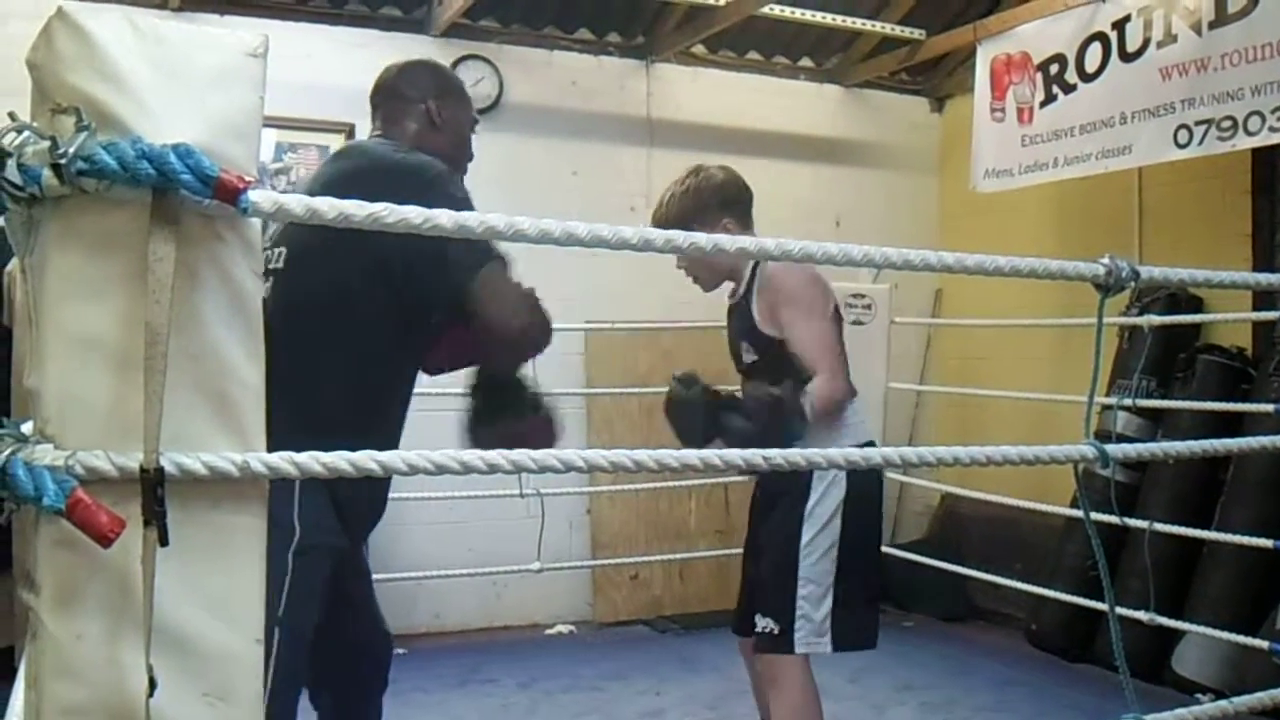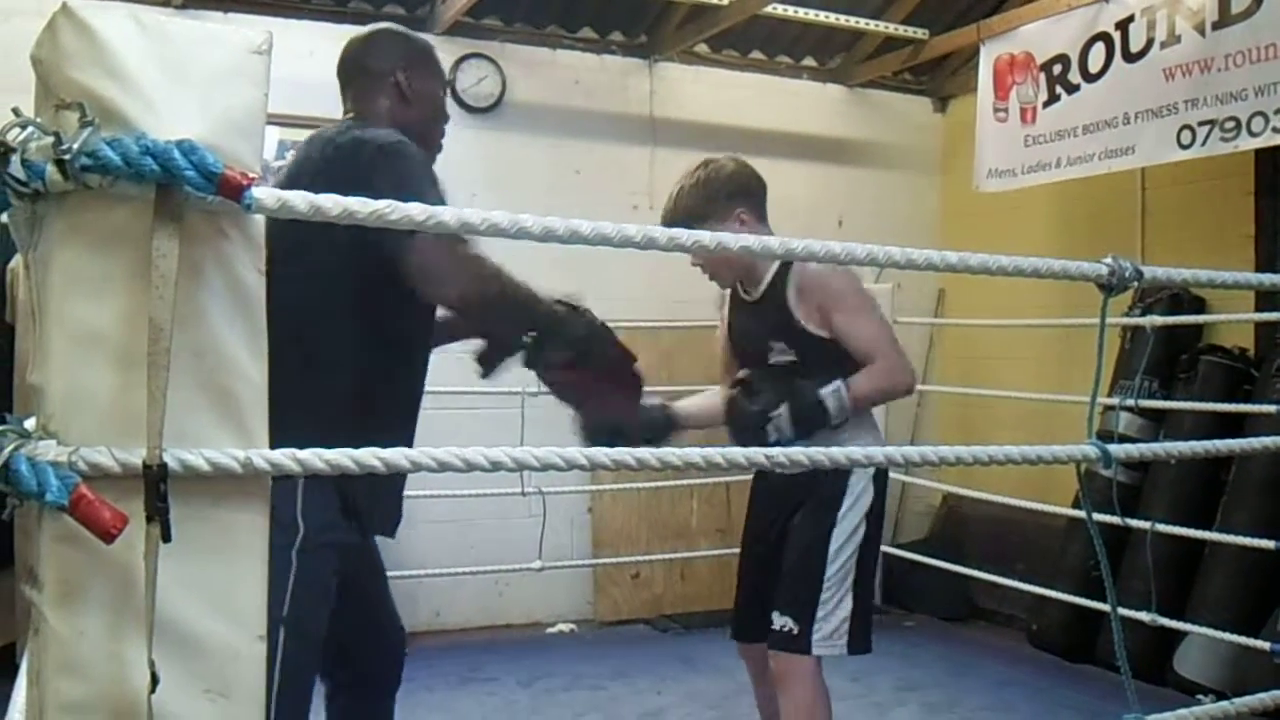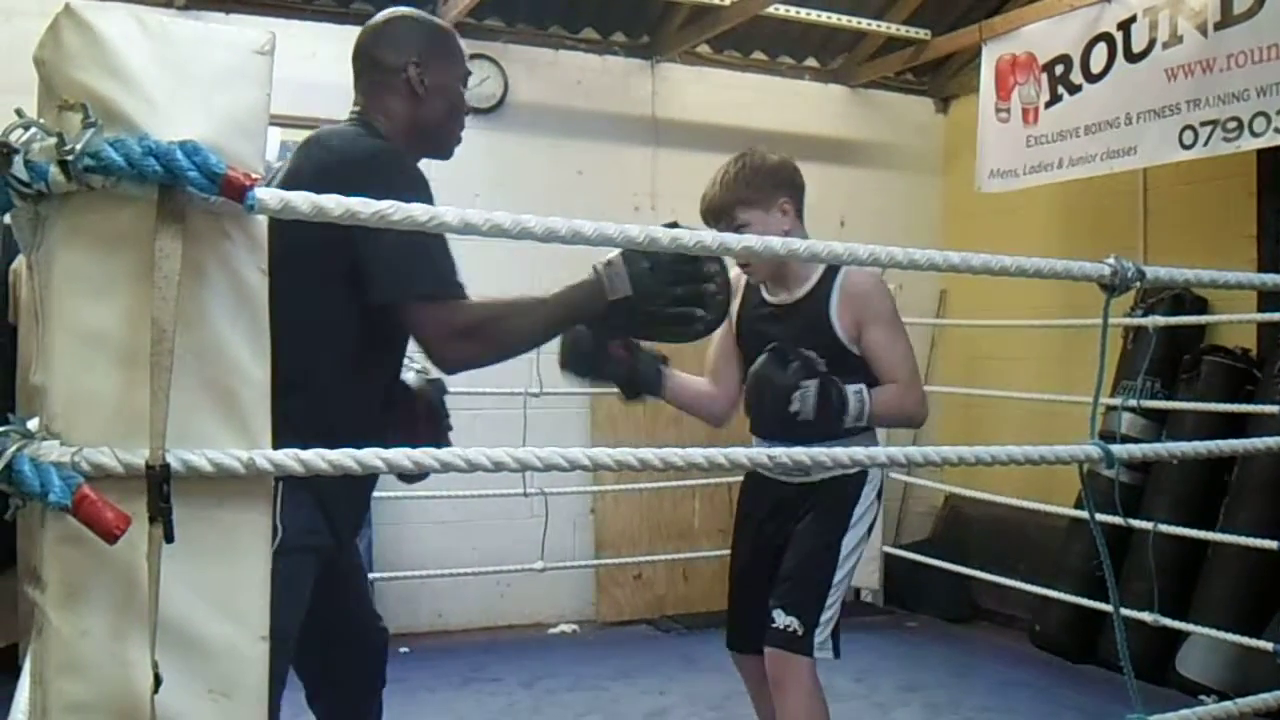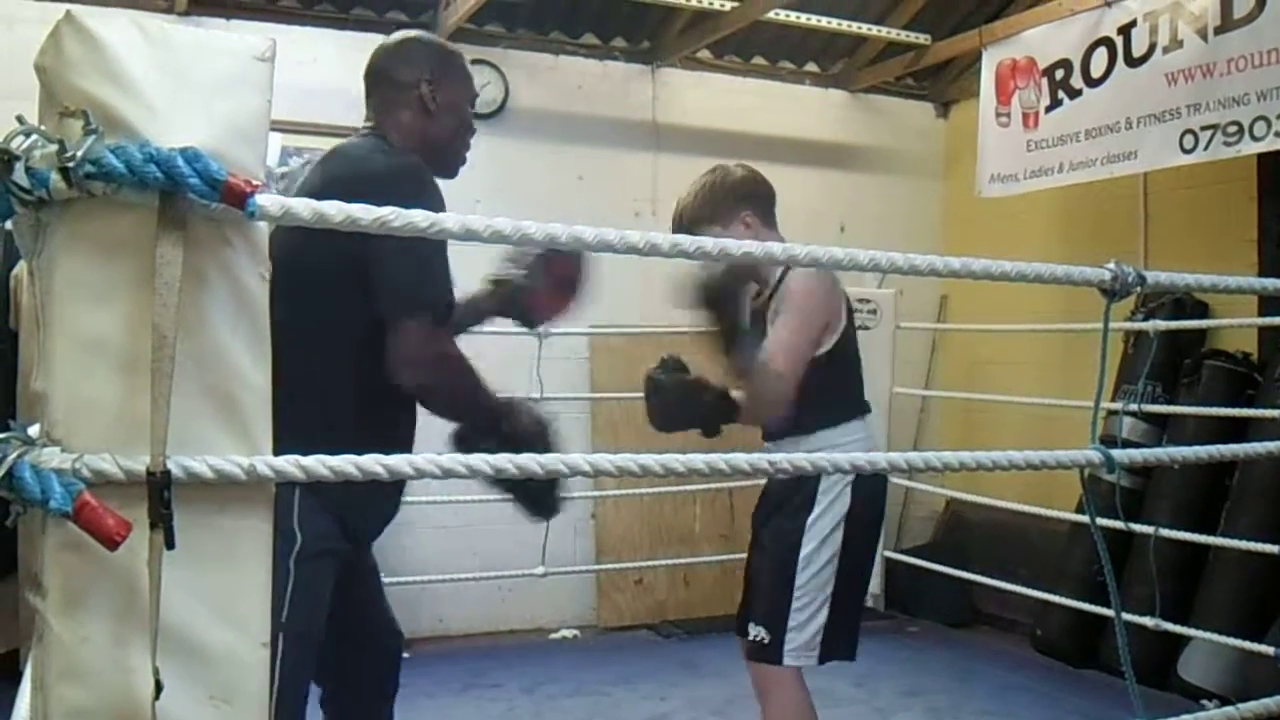
dt=0.3s
person 1, frame 1
left shoulder: (345, 182)
right shoulder: (410, 179)
right elbow: (512, 321)
right wrist: (500, 377)
left hip: (303, 479)
right hip: (289, 480)
left knee: (355, 658)
person 1, frame 2
left shoulder: (325, 167)
right shoulder: (378, 156)
left elbow: (392, 316)
right elbow: (451, 273)
left wrist: (511, 327)
right wrist: (557, 325)
left hip: (322, 479)
right hip: (297, 477)
left knee: (371, 657)
person 1, frame 3
left shoulder: (344, 162)
right shoulder: (375, 173)
right elbow: (451, 337)
left wrist: (390, 394)
right wrist: (601, 292)
left hip: (309, 477)
right hip: (275, 483)
left knee: (356, 656)
person 1, frame 4
left shoulder: (343, 175)
right shoulder: (399, 187)
right elbow: (417, 360)
left wrist: (490, 302)
right wrist: (508, 425)
left hip: (317, 489)
right hip: (299, 488)
left knee: (368, 660)
person 2, frame 1
left shoulder: (782, 279)
right shoulder: (749, 290)
left elbow: (832, 387)
left wrist: (779, 421)
right wrist: (719, 413)
left hip: (829, 474)
right hip: (792, 474)
left knee: (784, 652)
right knee: (756, 639)
person 2, frame 2
left shoulder: (815, 276)
right shoulder: (739, 293)
left elbow: (897, 374)
right elbow: (739, 393)
left wrist: (815, 405)
right wrist: (659, 419)
left hip: (839, 475)
right hip: (782, 477)
left knee: (793, 653)
right knee: (755, 642)
person 2, frame 3
left shoulder: (856, 287)
right shoulder: (741, 290)
left elbow: (911, 404)
right elbow: (717, 403)
left wrist: (833, 402)
right wrist: (641, 369)
left hip: (839, 484)
right hip: (770, 483)
left knee: (787, 655)
right knee: (749, 648)
person 2, frame 4
left shoulder: (809, 283)
right shoulder: (733, 294)
left elbow: (773, 404)
left wrist: (737, 330)
right wrist: (709, 404)
left hip: (832, 482)
right hip: (791, 482)
left knee: (773, 660)
right knee: (762, 650)
